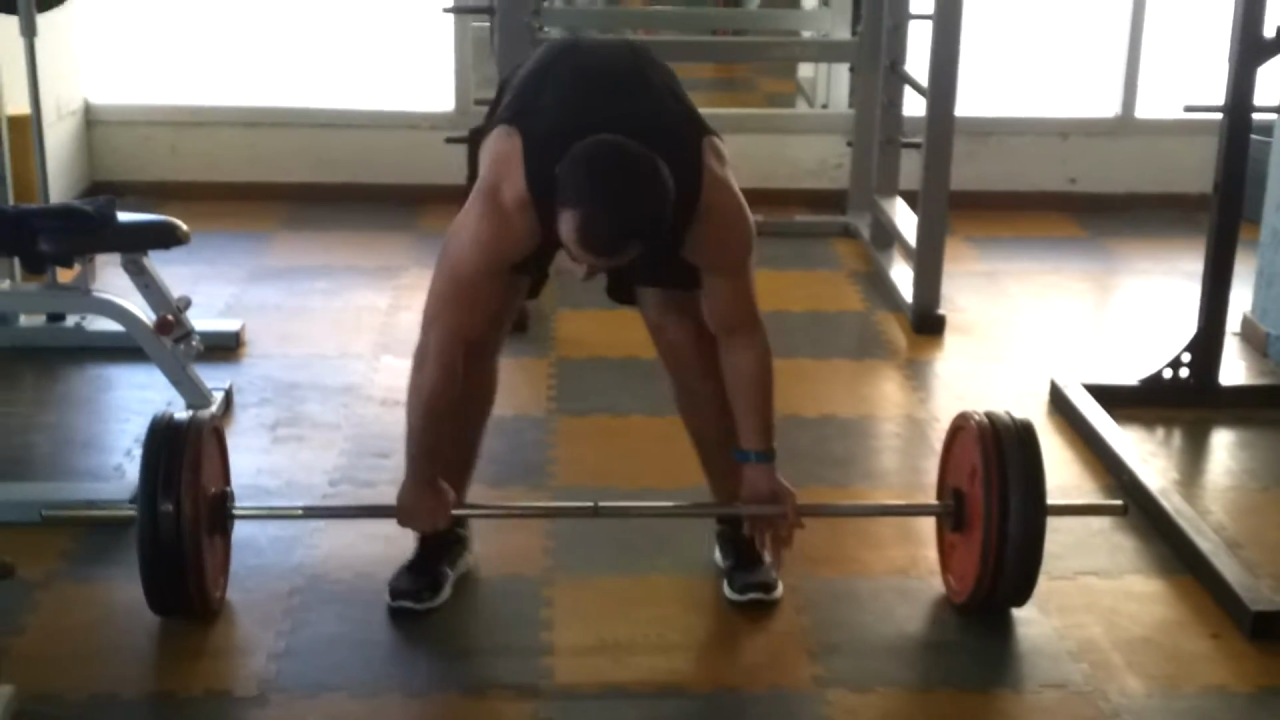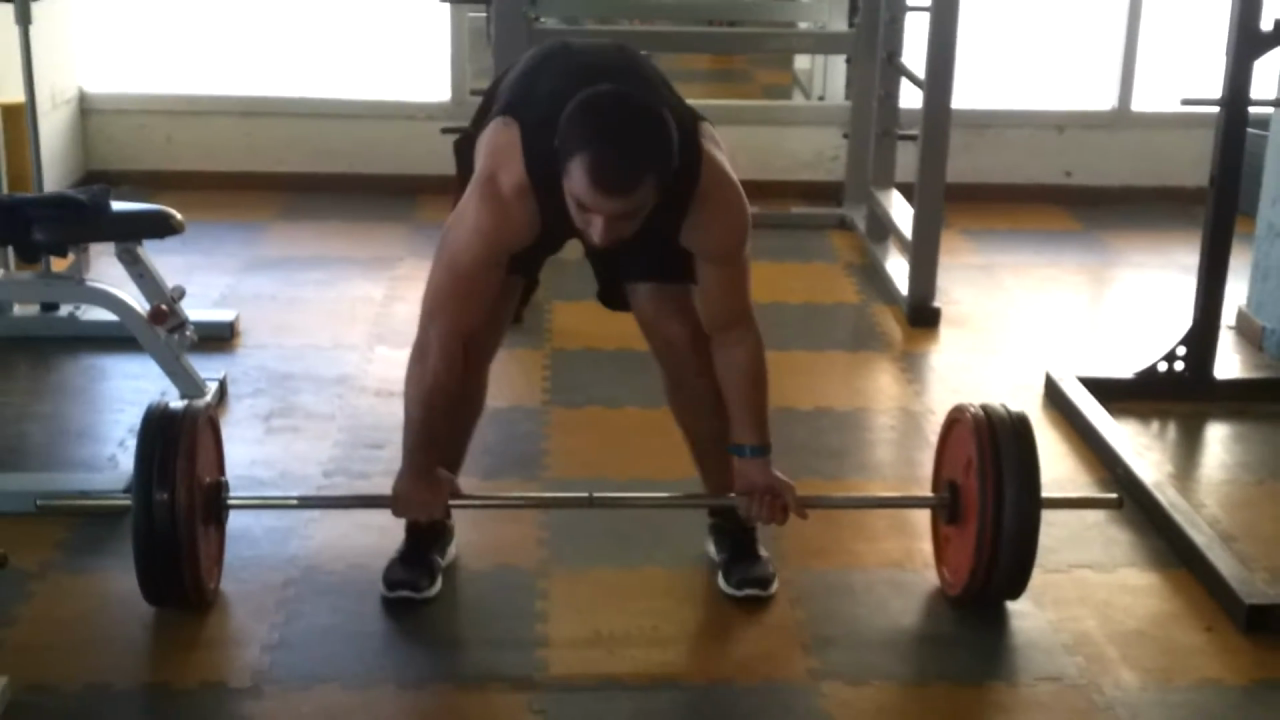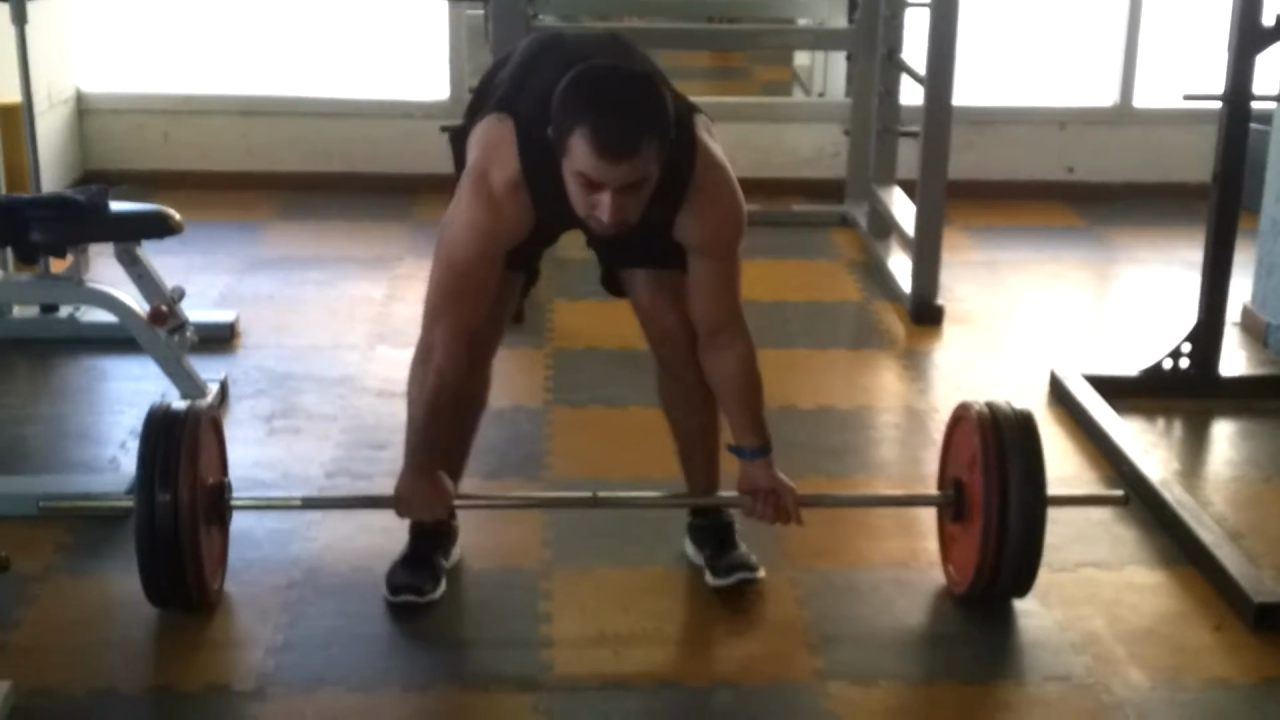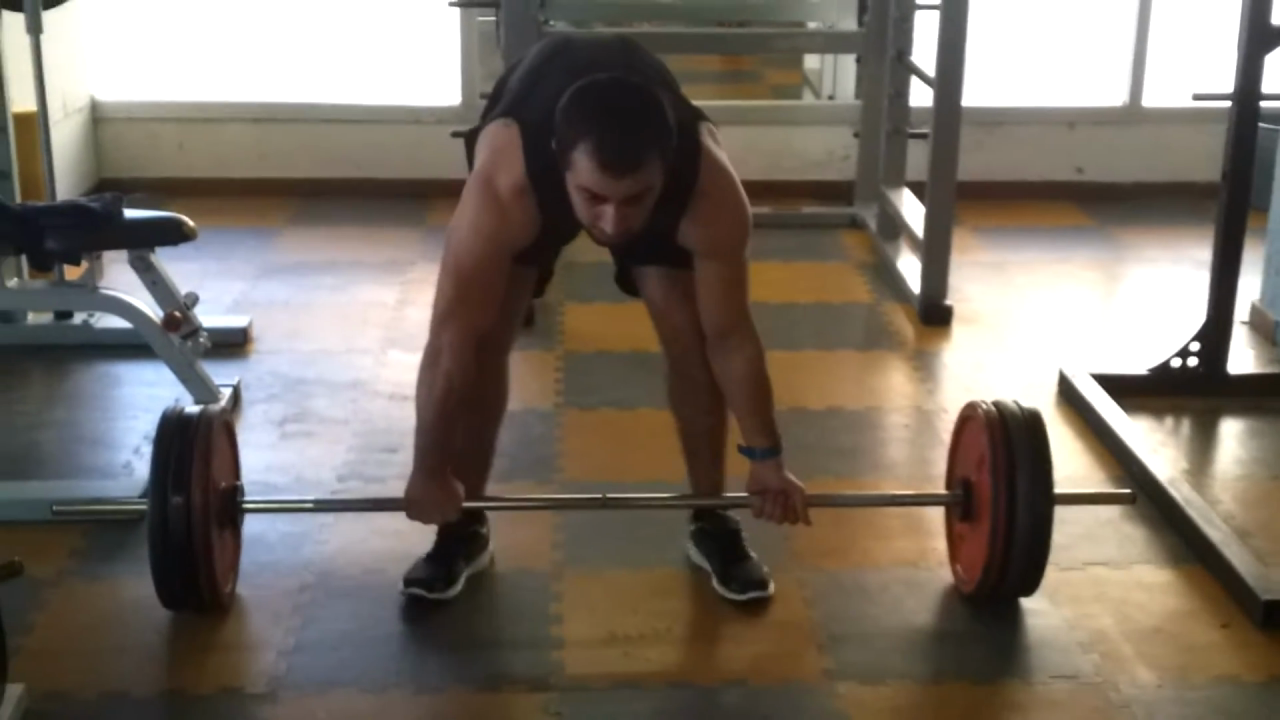
dt=0.3s
person 1, frame 1
left shoulder: (714, 207)
right shoulder: (505, 201)
left elbow: (740, 334)
right elbow: (442, 342)
left wrist: (759, 465)
right wrist: (420, 482)
left knee: (688, 341)
right knee: (474, 339)
left ankle: (736, 527)
right ankle: (442, 534)
person 1, frame 2
left shoulder: (711, 192)
right shoulder: (503, 190)
left elbow: (731, 330)
right elbow: (441, 336)
left wrist: (754, 459)
right wrist: (417, 471)
right hip: (527, 142)
left knee: (683, 339)
right knee: (471, 341)
left ankle: (730, 519)
right ankle: (430, 524)
person 1, frame 3
left shoulder: (706, 181)
right shoulder: (496, 180)
left elbow: (720, 333)
right elbow: (445, 336)
left wrist: (756, 459)
right wrist: (419, 471)
right hip: (516, 120)
left knee: (677, 333)
right knee: (474, 334)
left ankle: (708, 516)
right ankle: (436, 526)
person 1, frame 4
left shoulder: (711, 189)
right shoulder: (502, 186)
left elbow: (728, 335)
right elbow: (453, 339)
left wrist: (766, 459)
right wrist: (430, 473)
left knee: (687, 333)
right knee: (487, 336)
left ankle: (711, 520)
right ankle: (464, 527)
